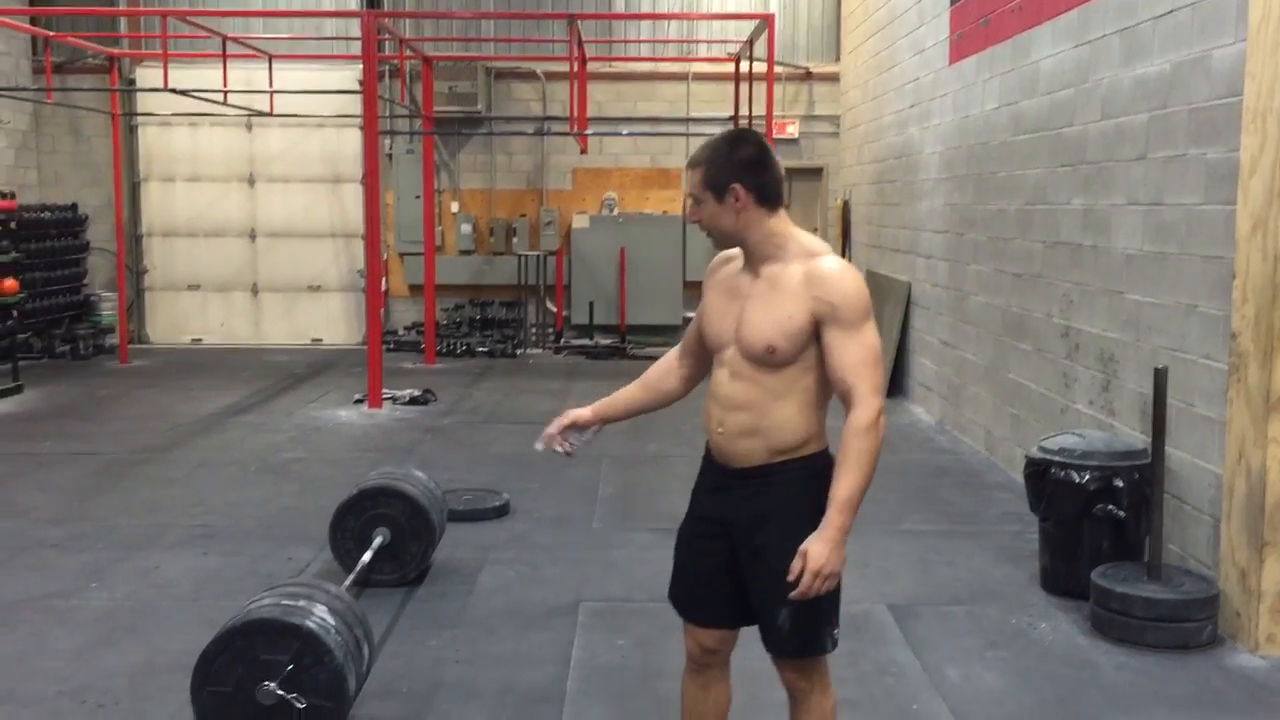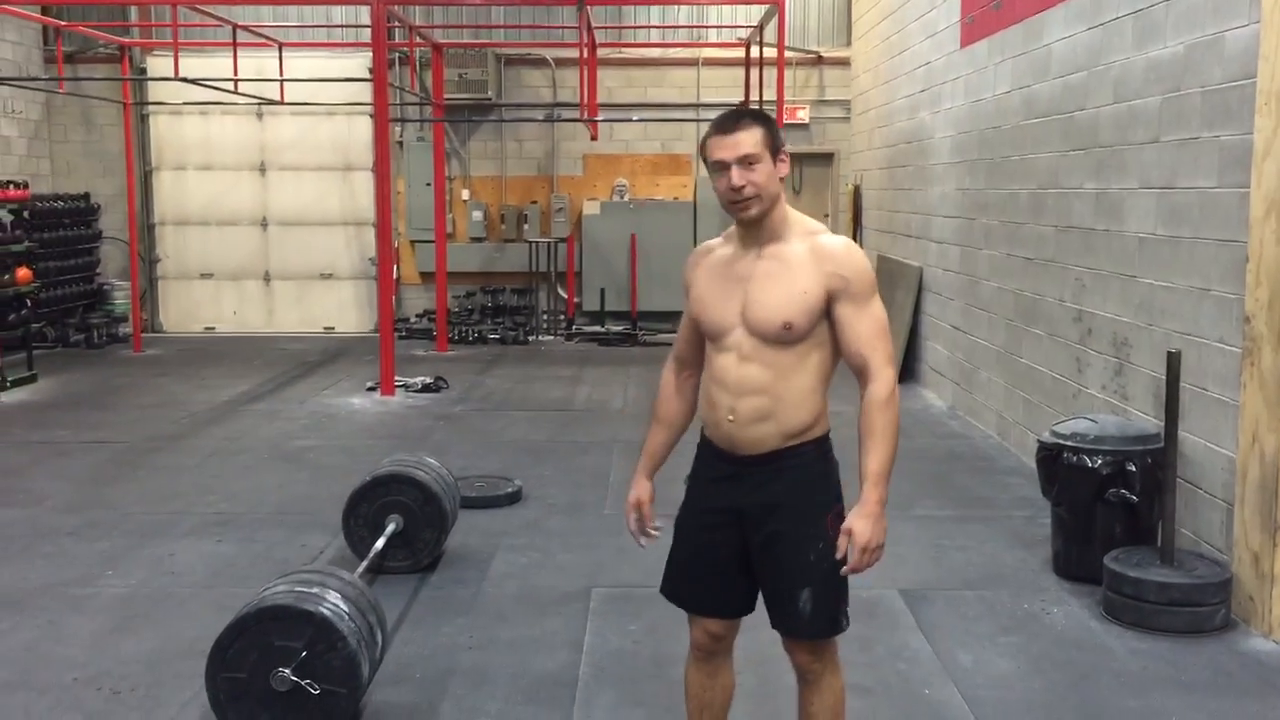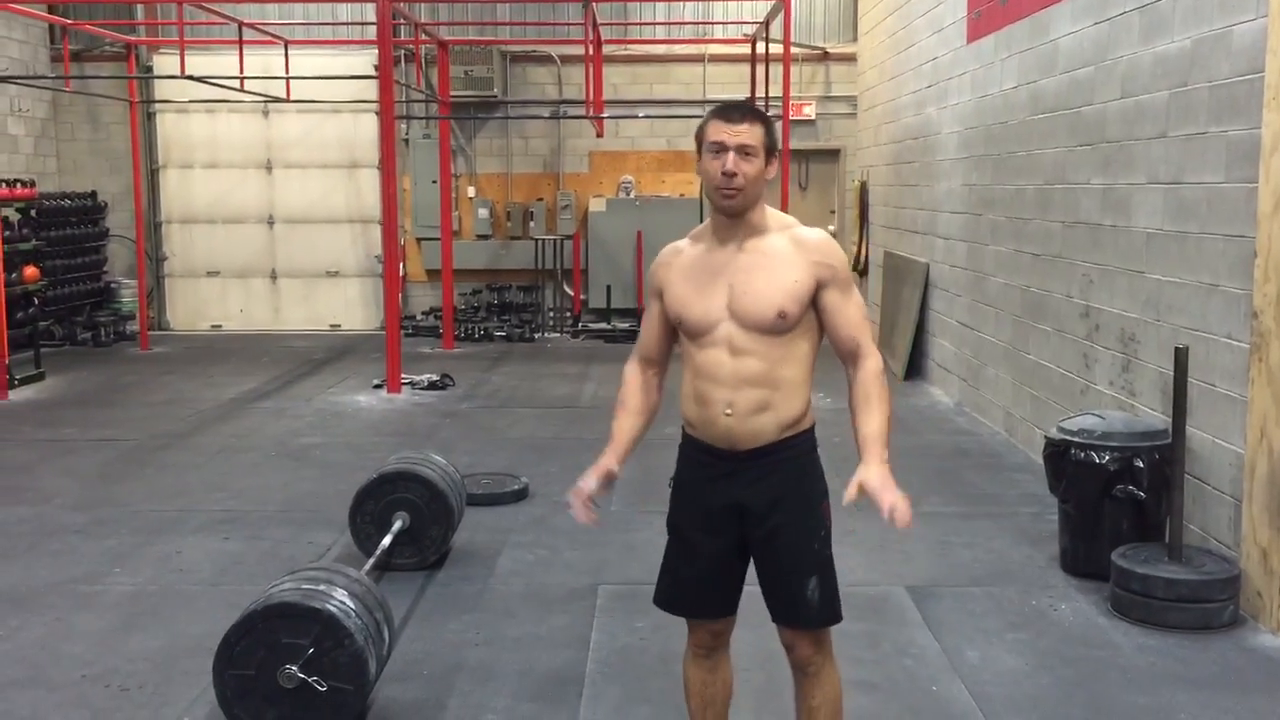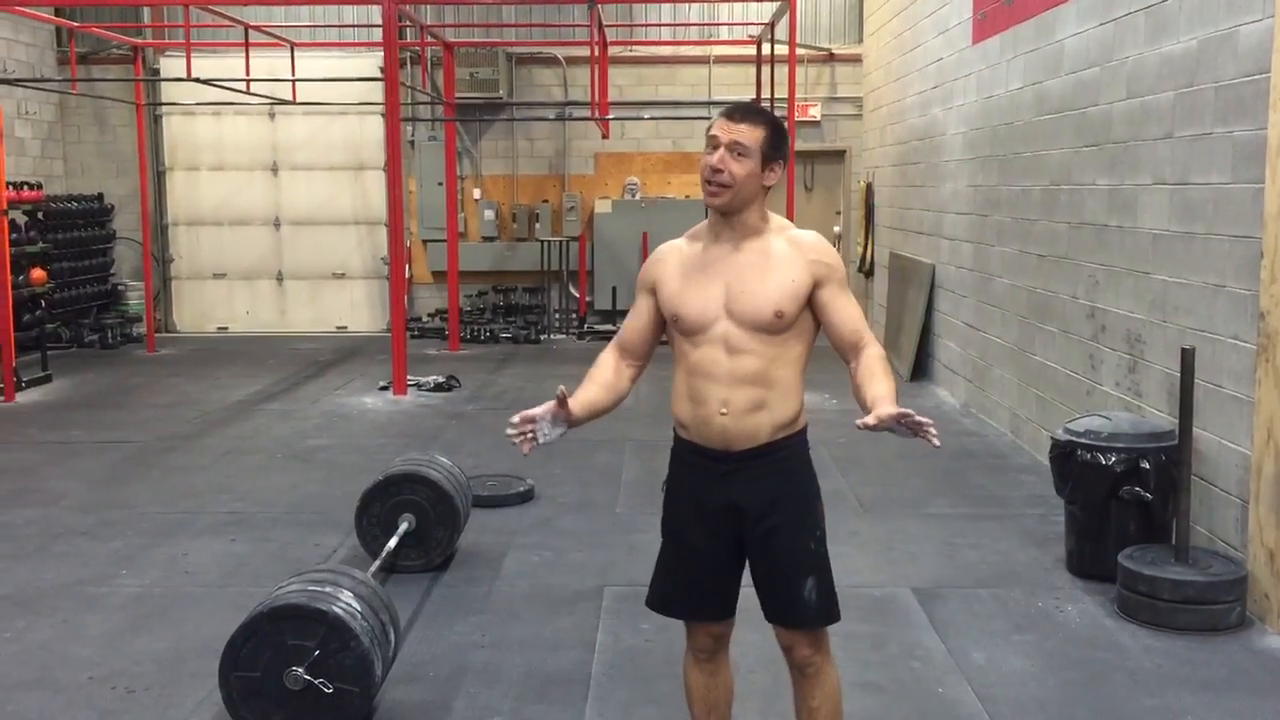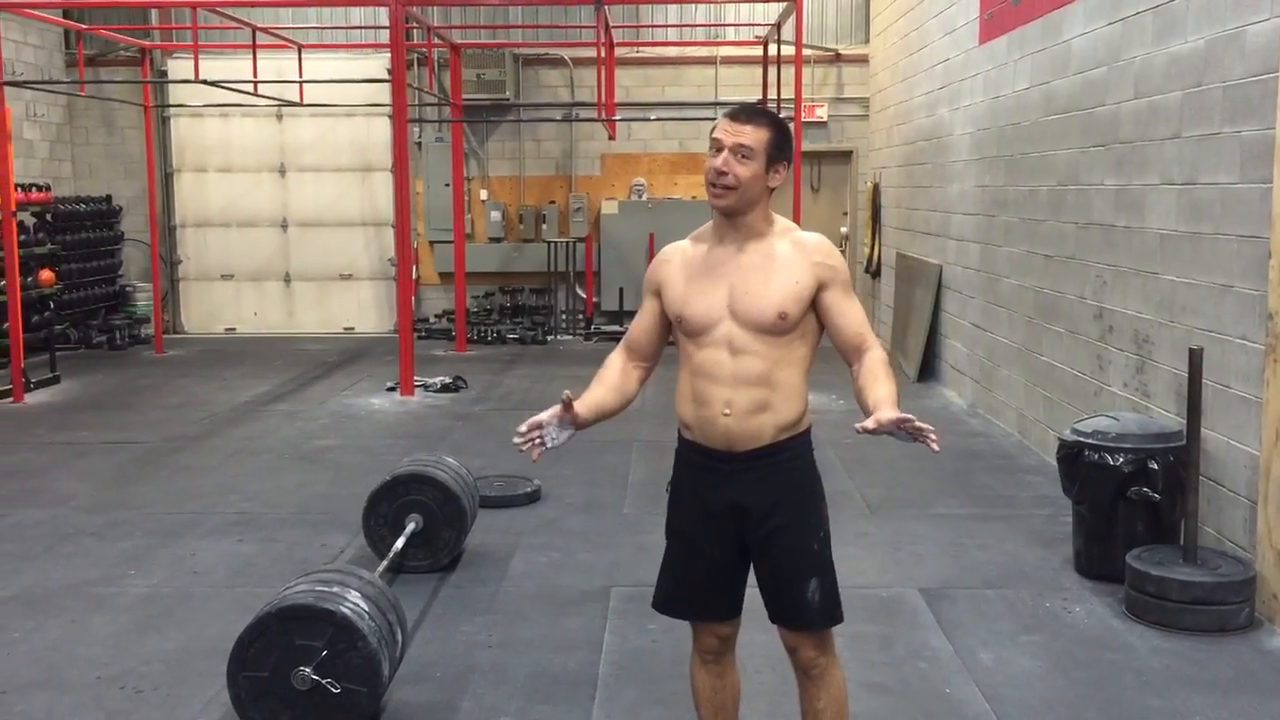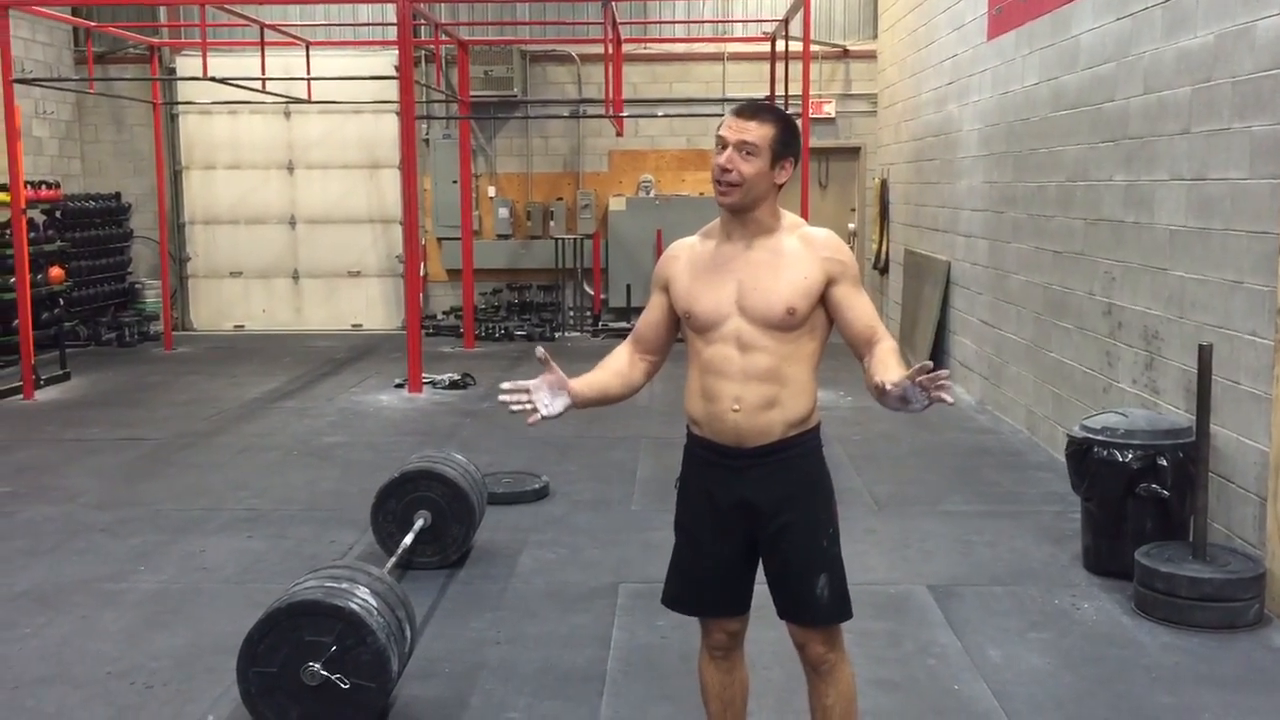
dt=0.3s
person 1, frame 1
left shoulder: (830, 281)
right shoulder: (721, 270)
left elbow: (866, 410)
right elbow: (687, 363)
left wrist: (834, 528)
right wrist: (596, 413)
left hip: (790, 492)
right hip: (716, 482)
left knee: (801, 668)
right knee: (703, 648)
person 1, frame 2
left shoulder: (834, 260)
right shoulder: (704, 262)
left elbow: (878, 381)
left wrist: (870, 501)
right wrist: (645, 469)
left hip: (796, 475)
right hip: (714, 472)
left knee: (810, 650)
right knee: (707, 637)
person 1, frame 3
left shoulder: (814, 251)
right shoulder: (671, 263)
left elbow: (862, 357)
right elbow: (646, 366)
left wrist: (874, 459)
right wrist: (611, 459)
left hip: (786, 468)
right hip: (701, 469)
left knee: (807, 643)
right knee: (705, 635)
person 1, frame 4
left shoulder: (809, 254)
right shoulder: (666, 261)
left elbow: (860, 347)
right elbow: (625, 356)
left wrist: (882, 405)
right wrist: (572, 410)
left hip: (779, 469)
right hip: (694, 471)
left knee: (805, 644)
right knee: (704, 636)
person 1, frame 5
left shoulder: (814, 257)
right shoulder: (671, 262)
left elbow: (863, 351)
right elbow: (634, 358)
left wrist: (884, 409)
right wrist: (579, 412)
left hip: (783, 470)
right hip: (698, 472)
left knee: (810, 645)
right knee: (711, 638)
person 1, frame 6
left shoulder: (823, 253)
right shoulder: (680, 258)
left elbow: (874, 344)
right elbow: (641, 353)
left wrist: (893, 385)
right wrist: (574, 391)
left hip: (792, 468)
right hip: (707, 469)
left knee: (819, 641)
right knee: (720, 634)
